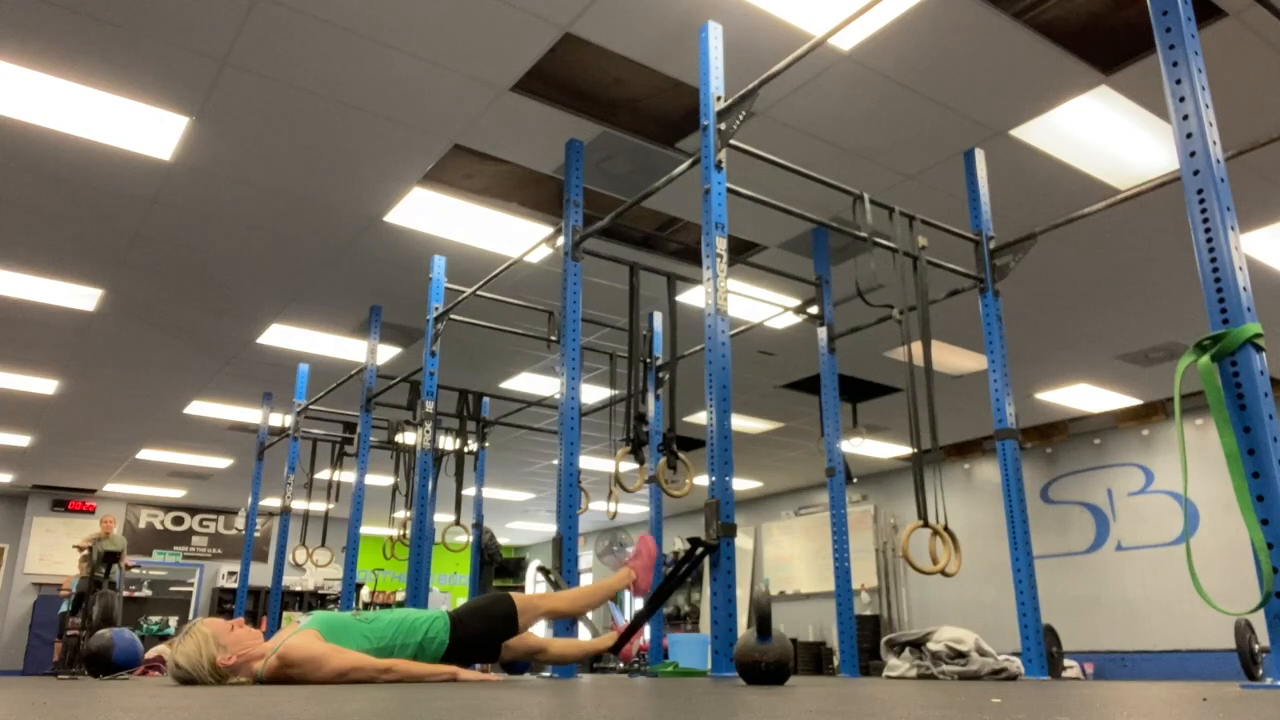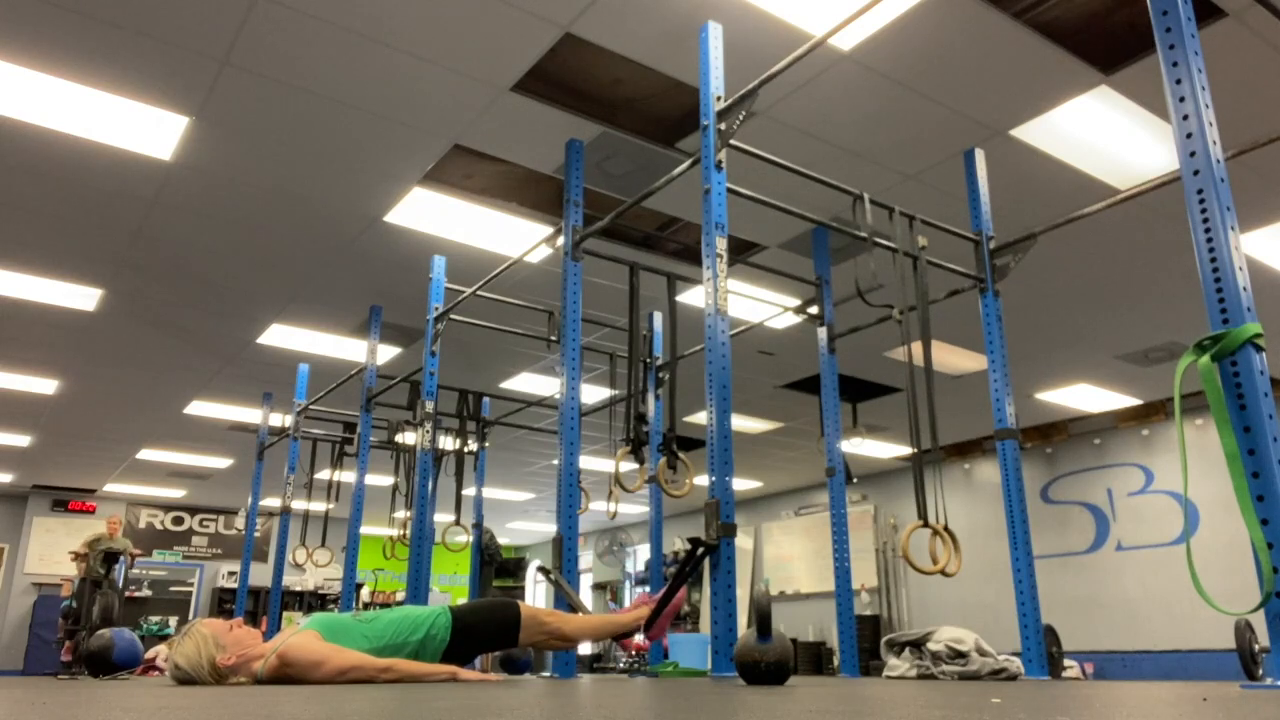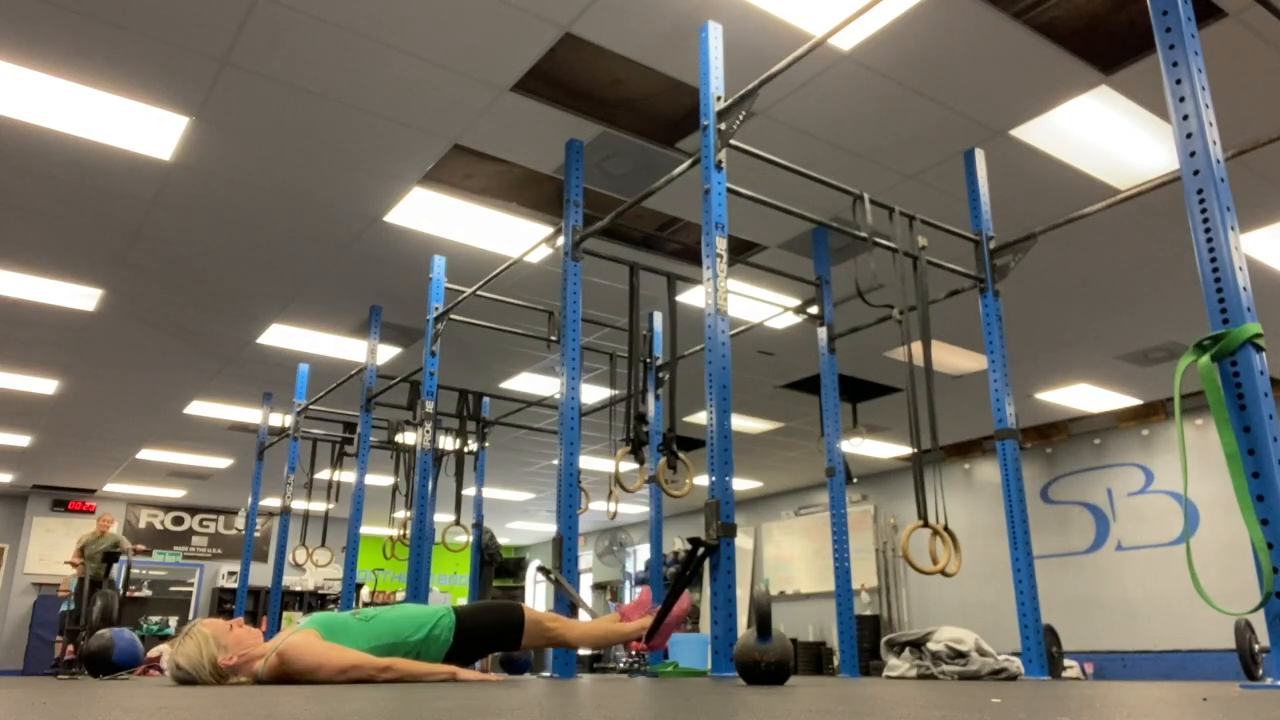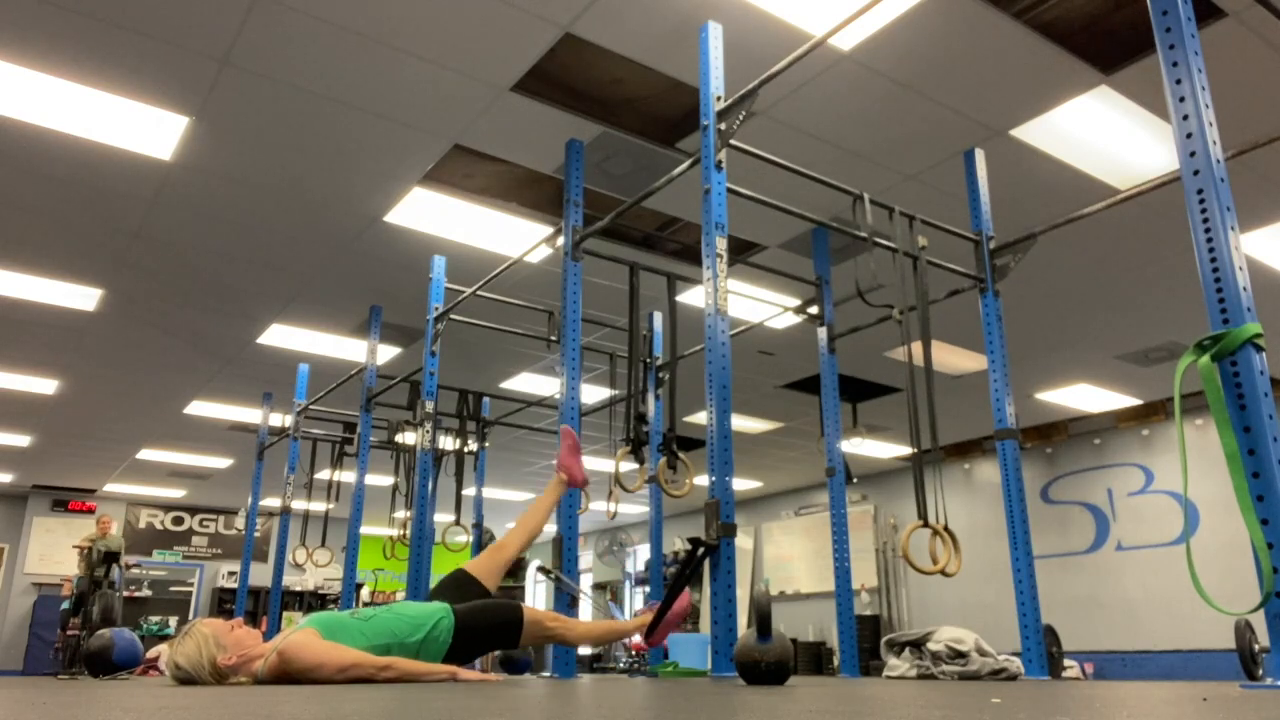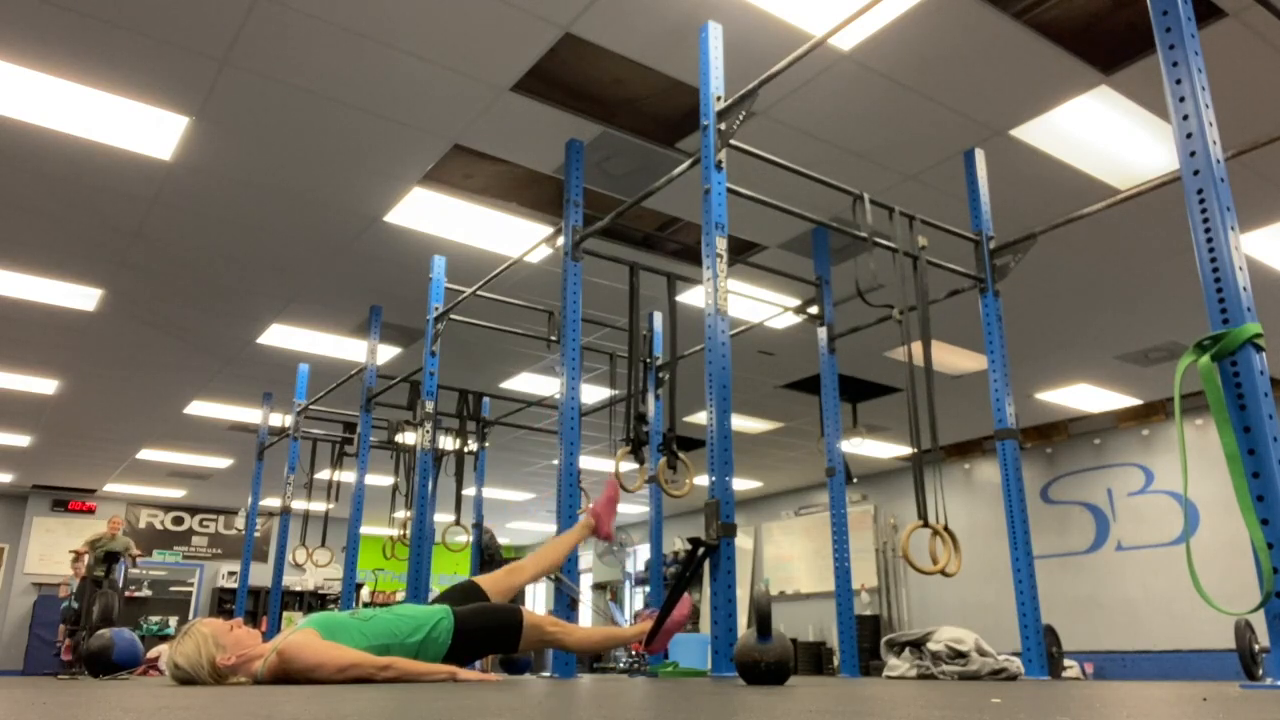
dt=0.7s
person 1, frame 1
left shoulder: (271, 657)
right shoulder: (290, 658)
right elbow: (382, 669)
right wrist: (458, 673)
left hip: (438, 632)
right hip: (443, 638)
left knee: (533, 646)
right knee: (541, 603)
left ankle: (608, 644)
right ankle: (632, 575)
person 1, frame 2
left shoulder: (274, 655)
right shoulder: (289, 660)
right elbow: (382, 669)
right wrist: (457, 673)
left hip: (435, 627)
right hip: (444, 634)
left knee: (538, 634)
right knee: (546, 622)
left ankle: (629, 624)
right ankle: (643, 619)
person 1, frame 3
left shoulder: (276, 651)
right shoulder: (289, 658)
right elbow: (380, 668)
right wrist: (456, 673)
left hip: (435, 623)
right hip: (442, 634)
left knee: (542, 628)
right knee: (547, 625)
left ankle: (624, 622)
right ankle: (644, 629)
person 1, frame 4
left shoulder: (278, 650)
right shoulder: (290, 657)
right elbow: (383, 668)
right wrist: (457, 675)
left hip: (428, 616)
right hip: (442, 634)
left knee: (505, 550)
right knee: (550, 624)
left ankle: (564, 477)
right ankle: (646, 625)
person 1, frame 5
left shoulder: (277, 651)
right shoulder: (289, 655)
right elbow: (380, 667)
right wrist: (456, 672)
left hip: (427, 617)
right hip: (441, 633)
left knee: (517, 573)
right knee: (549, 628)
left ankle: (592, 522)
right ankle: (645, 632)
